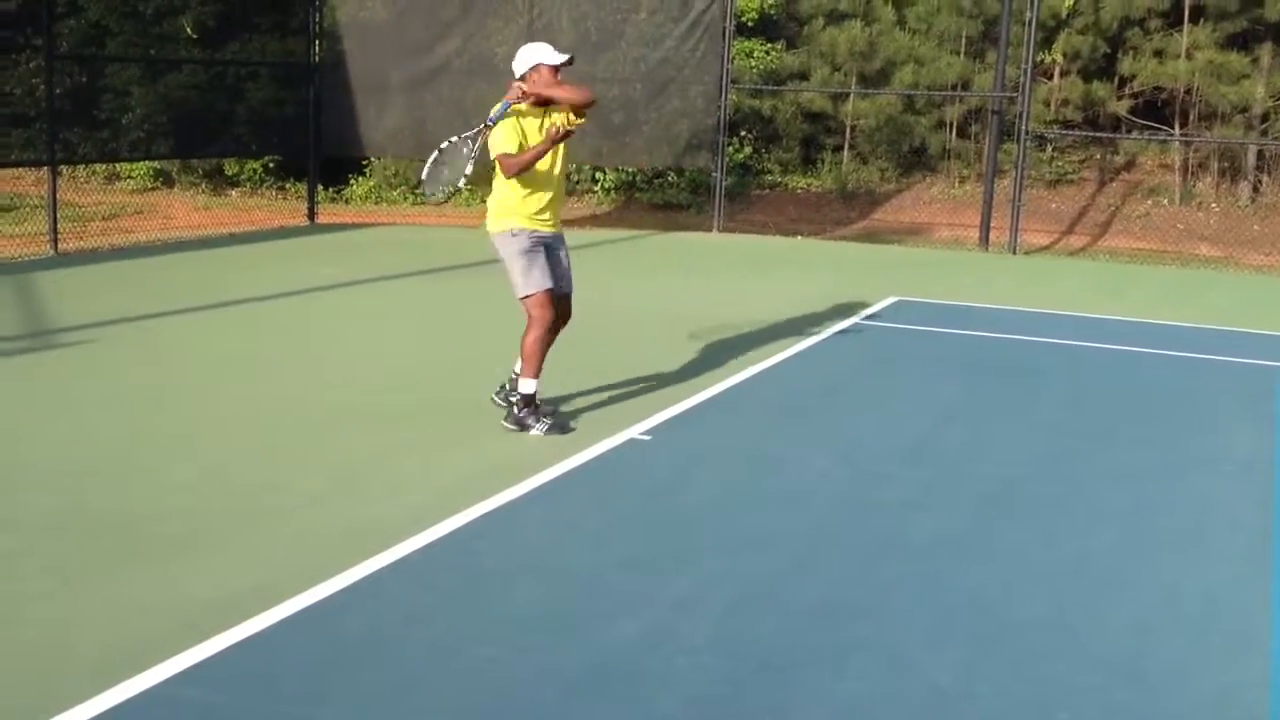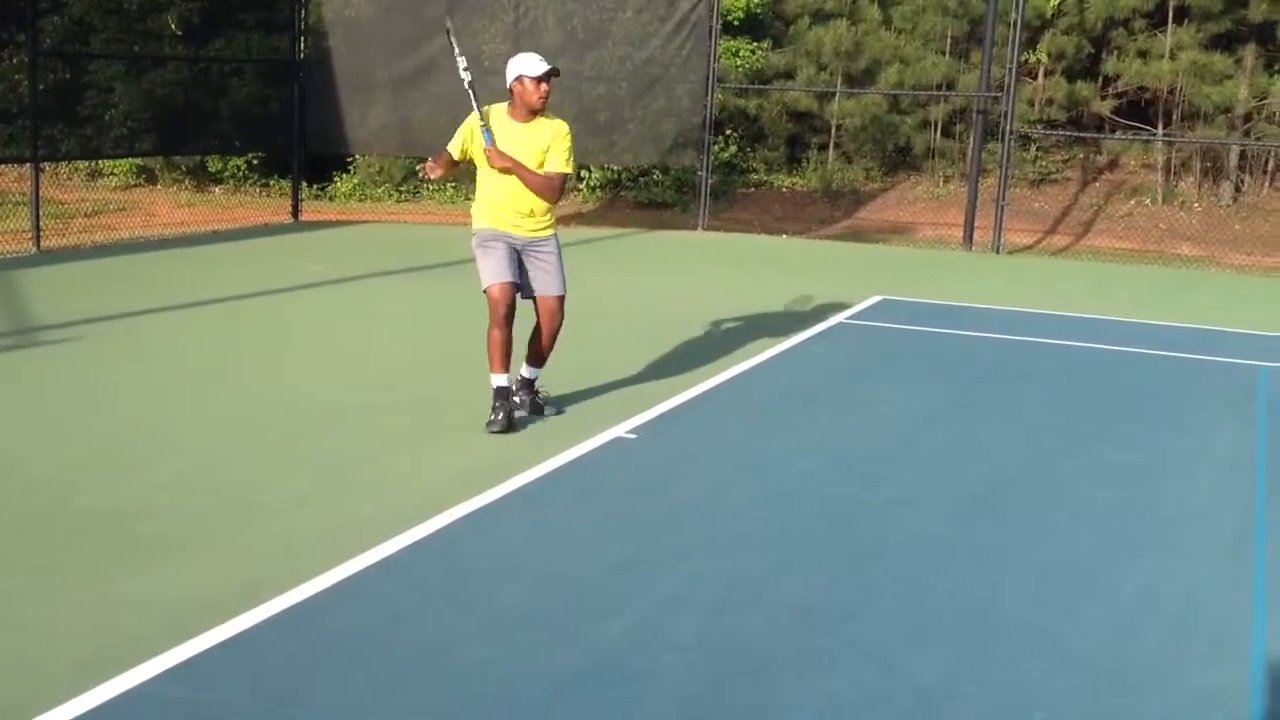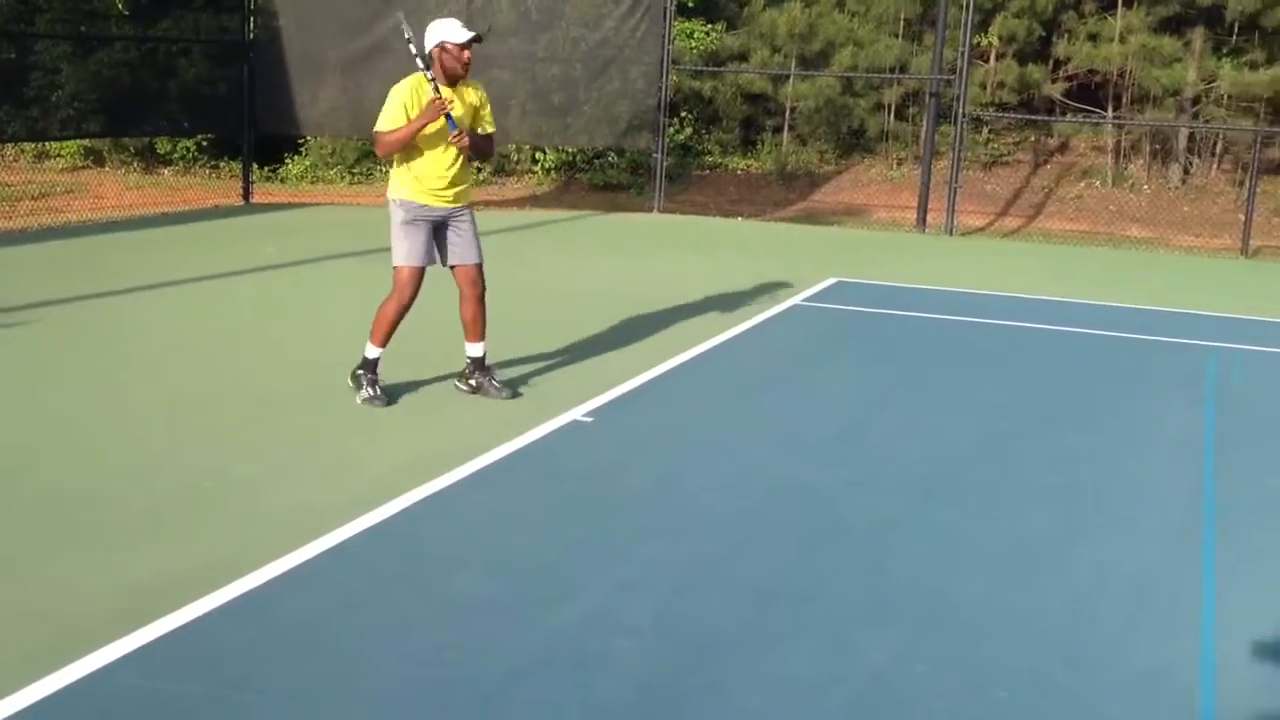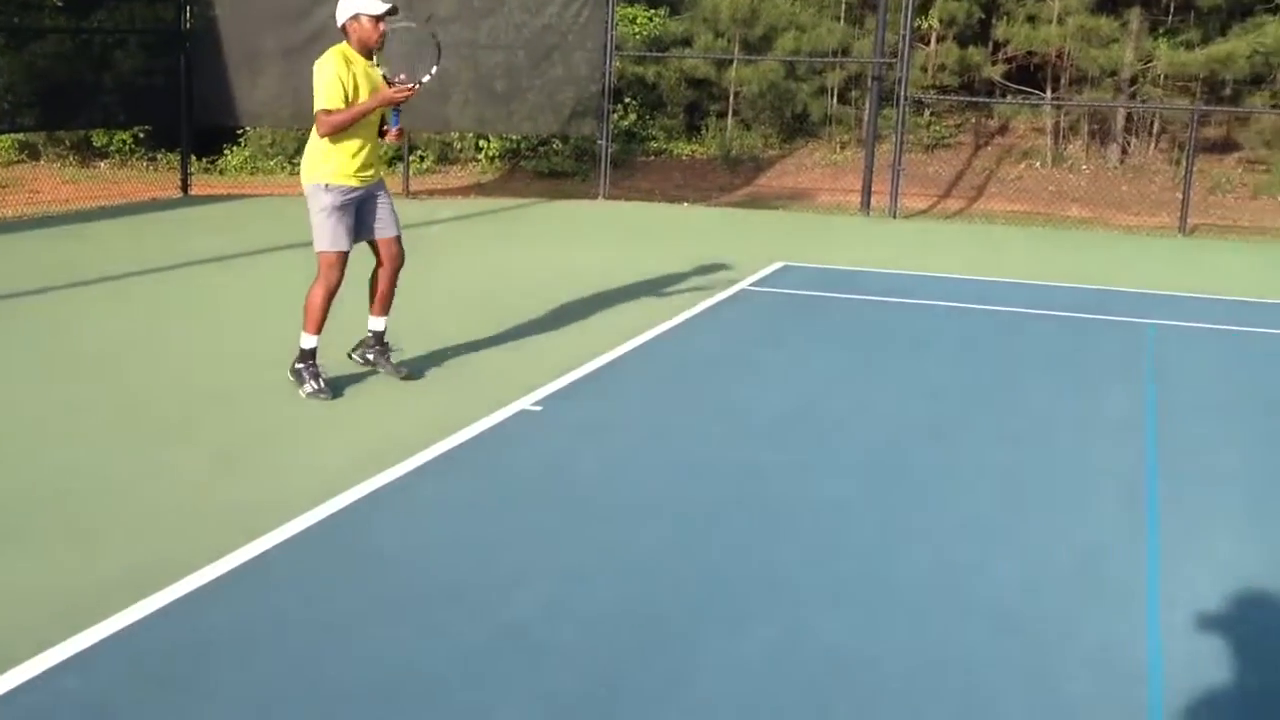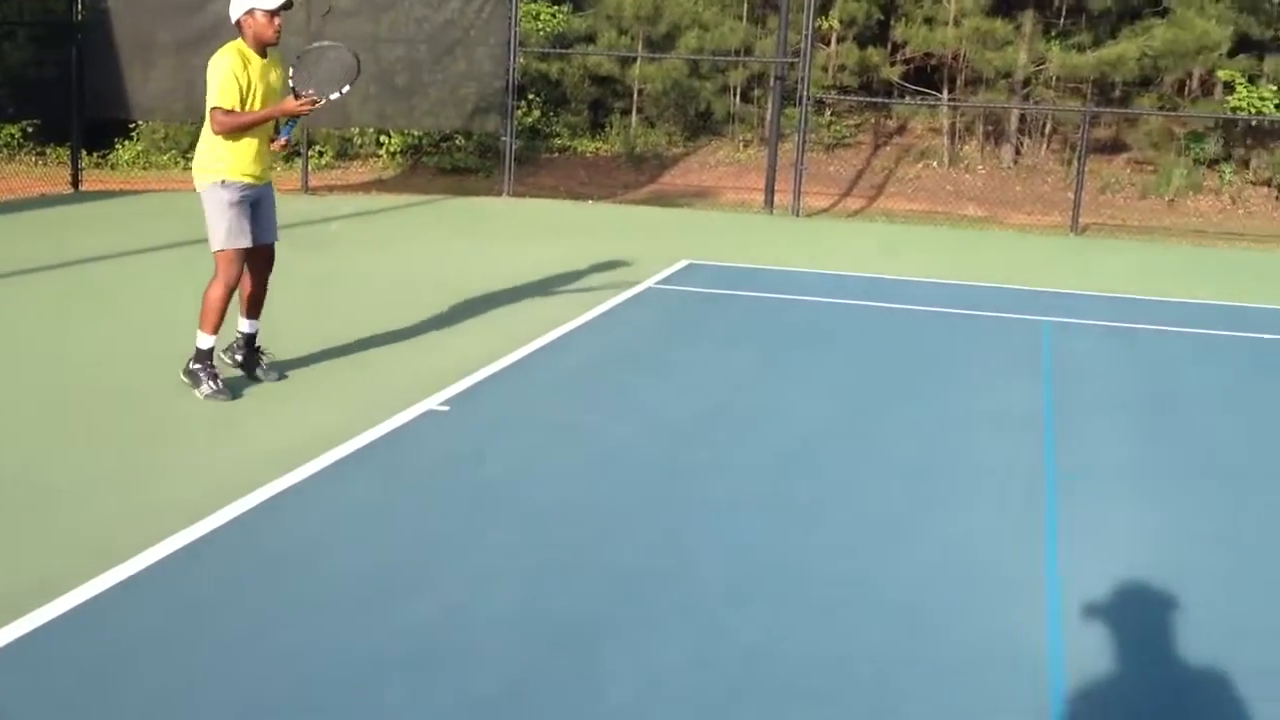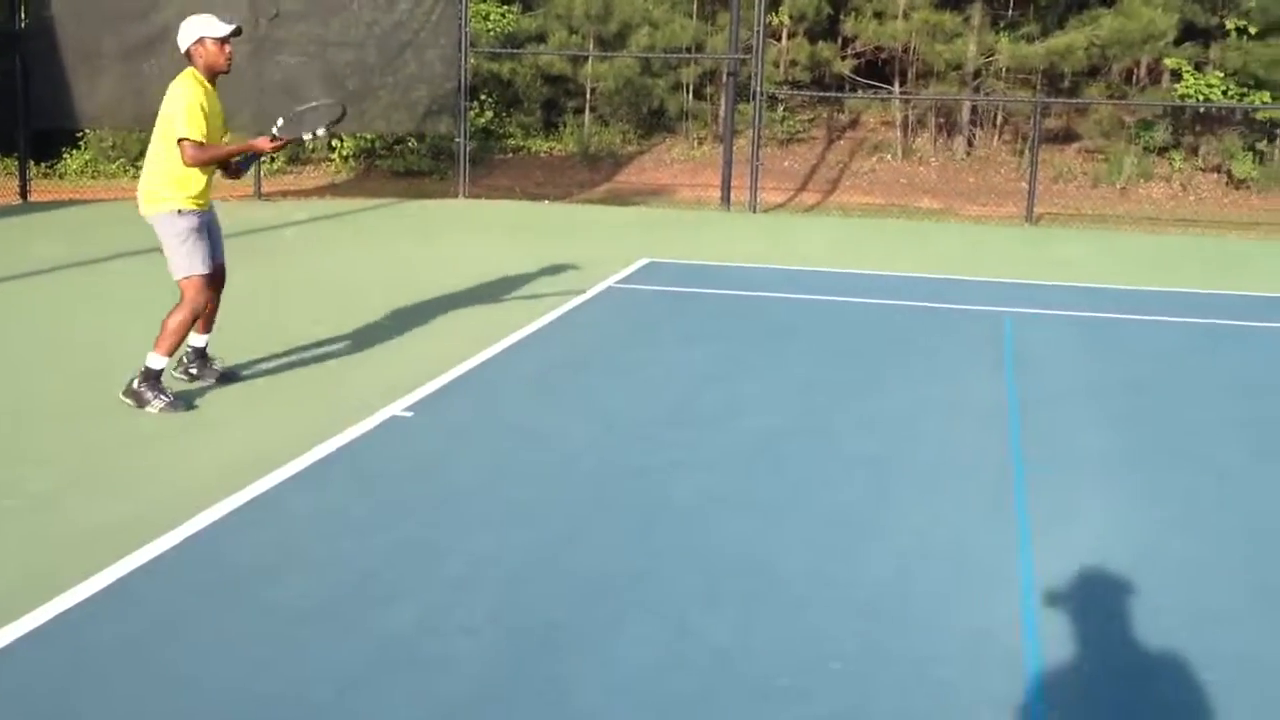
dt=0.3s
person 1, frame 1
left shoulder: (560, 108)
right shoulder: (509, 114)
left elbow: (586, 98)
right elbow: (509, 170)
left wrist: (534, 89)
right wrist: (546, 143)
left hip: (549, 227)
right hip: (514, 227)
left knee: (561, 313)
right knee: (544, 315)
left ankle: (514, 385)
right ankle: (523, 408)
person 1, frame 2
left shoulder: (557, 131)
right shoulder: (482, 119)
left elbow: (555, 192)
right elbow: (450, 153)
left wrist: (511, 164)
right wrist: (438, 165)
left hip: (540, 235)
right hip: (493, 230)
left knee: (552, 318)
right knee: (502, 308)
left ankle: (525, 388)
right ankle: (501, 400)
person 1, frame 3
left shoulder: (474, 94)
right shoulder: (408, 89)
left elbow: (487, 149)
right elbow: (383, 147)
left wrist: (471, 143)
right wrist: (427, 119)
left hip: (454, 205)
right hip: (411, 203)
left knee: (474, 285)
right knee: (406, 290)
left ankle: (475, 371)
right ankle: (365, 370)
person 1, frame 4
left shoulder: (375, 66)
right shoulder: (332, 64)
right elbow: (325, 126)
left wrist: (389, 130)
right wrist: (378, 101)
left hip: (369, 179)
right hip: (330, 181)
left knee: (392, 257)
right knee: (331, 273)
left ankle: (373, 345)
right ankle: (304, 362)
person 1, frame 5
left shoulder: (275, 65)
right shoulder: (228, 61)
right elbow: (220, 124)
left wrist: (276, 138)
right wrist: (279, 110)
left hip: (258, 179)
right hip: (223, 179)
left knee: (262, 264)
right knee: (230, 271)
left ankle: (244, 348)
right ankle: (200, 361)
person 1, frame 6
left shoulder: (208, 91)
right shoulder: (187, 91)
right elbow: (191, 154)
left wrist: (228, 165)
right wrist: (250, 147)
left hip: (195, 203)
right hip: (171, 204)
left knee: (214, 281)
right knee: (196, 297)
left ankle: (195, 360)
right ankle: (145, 381)
